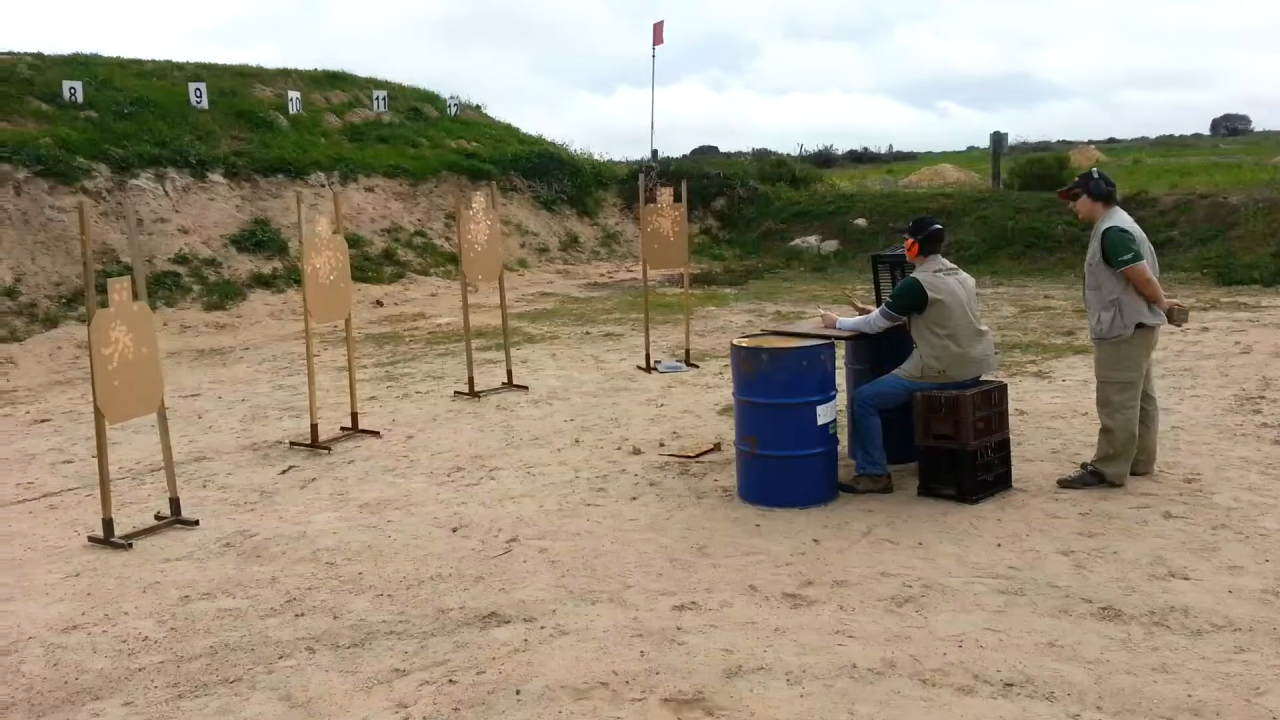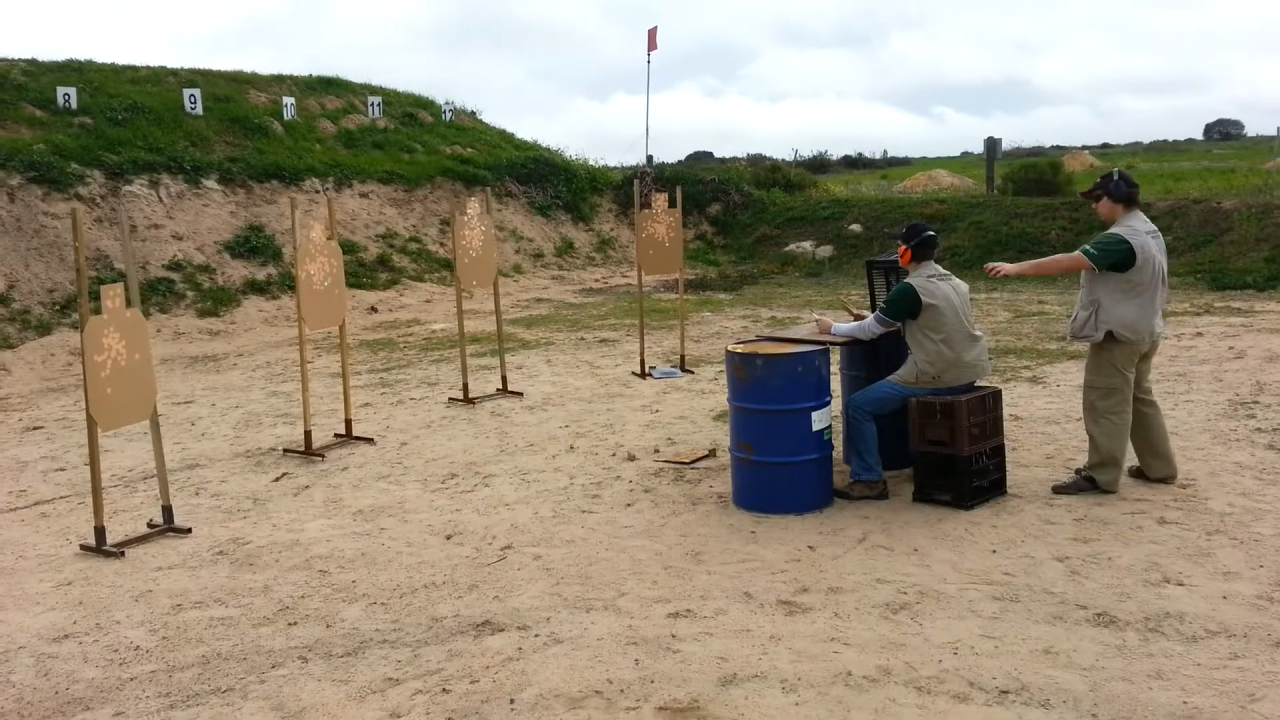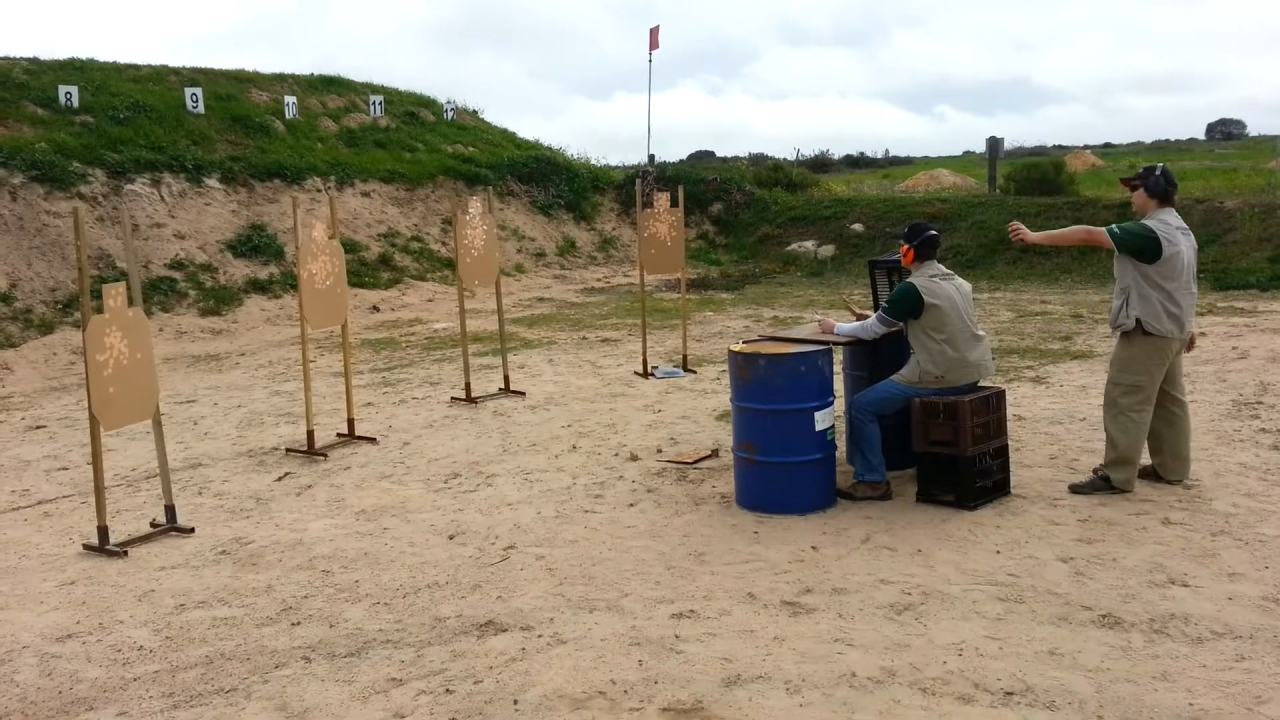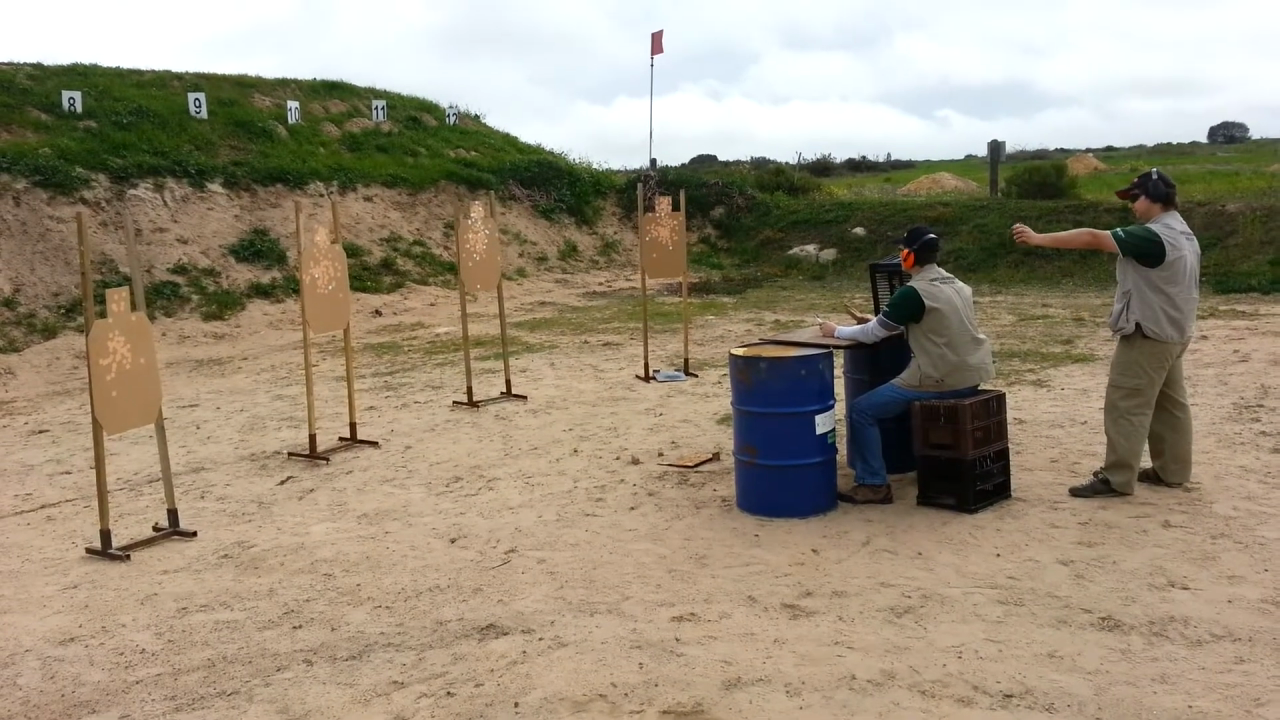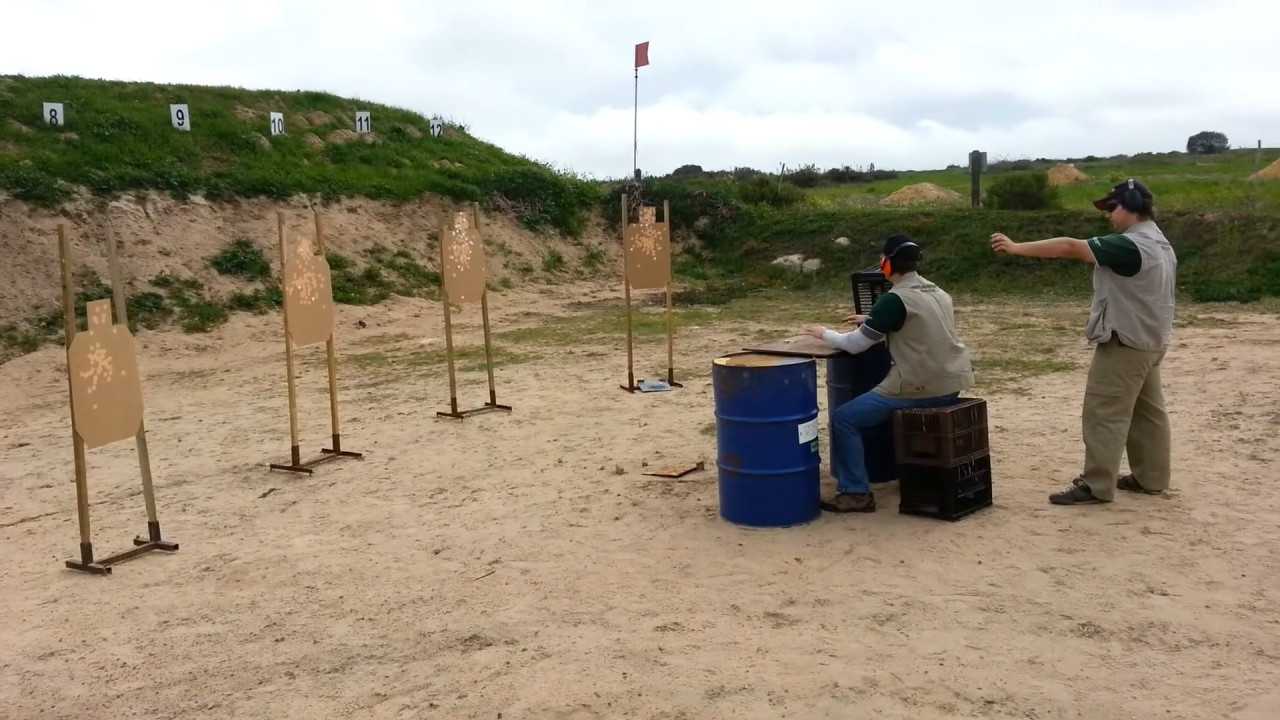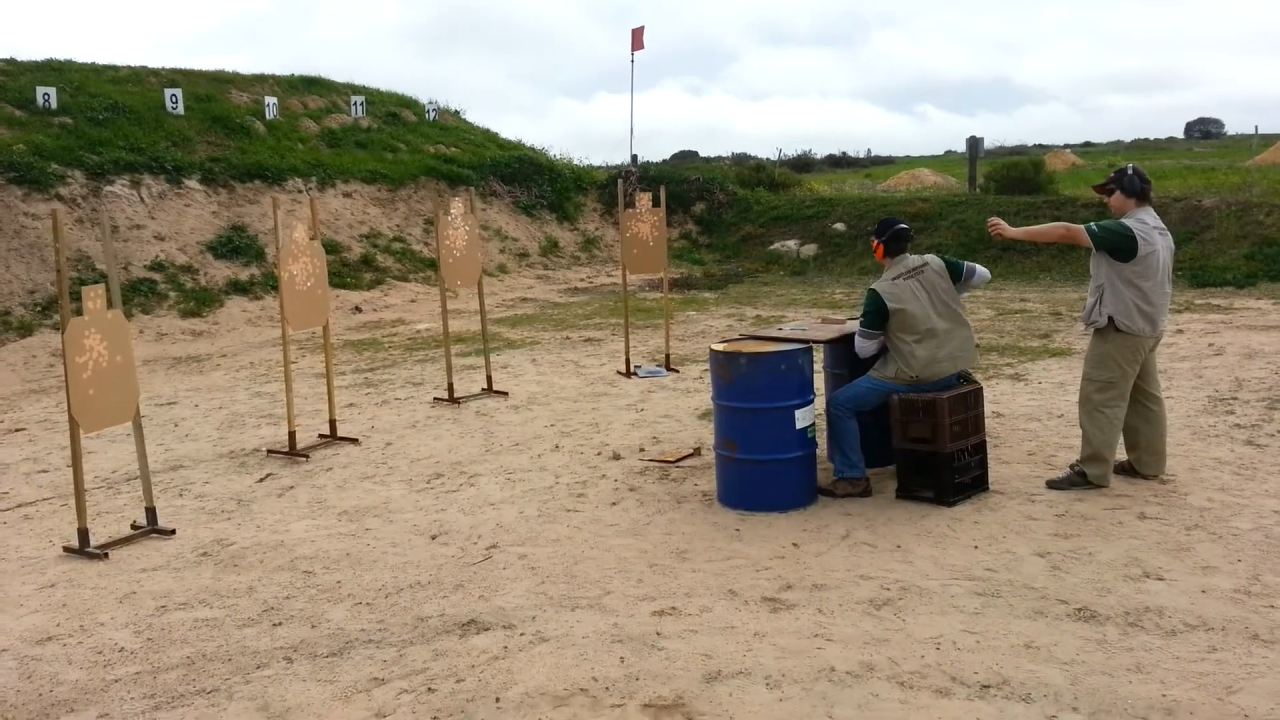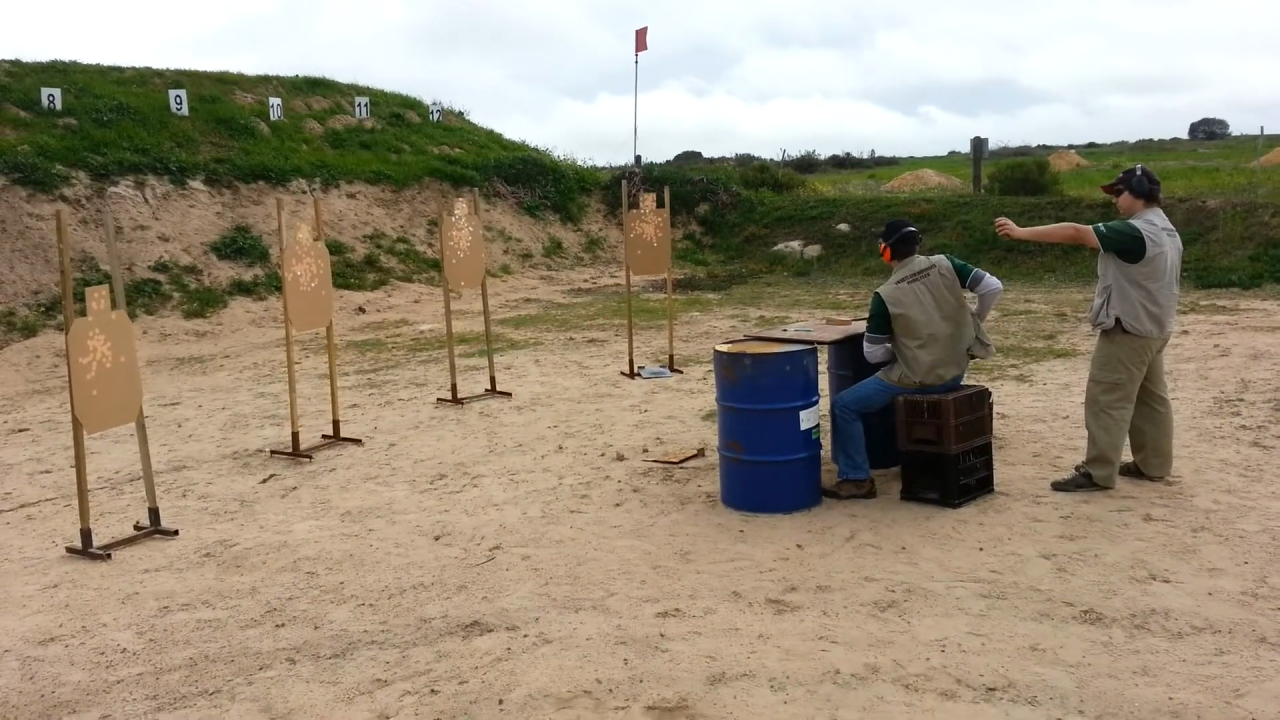
dt=0.7s
person 1, frame 1
left shoulder: (1113, 232)
right shoulder: (1117, 225)
left elbow: (1141, 276)
right elbow: (1142, 275)
left wrist: (1161, 302)
right wrist: (1163, 302)
left hip: (1125, 327)
right hip: (1134, 325)
left knee: (1117, 399)
right knee: (1139, 395)
left ankle: (1108, 469)
right ankle: (1139, 460)
person 1, frame 2
left shoulder: (1121, 238)
right shoulder: (1151, 232)
left elbow: (1070, 261)
right elbow: (1158, 282)
left wrist: (1016, 268)
right wrist: (1153, 316)
left hip: (1118, 333)
right hip: (1145, 331)
left knee: (1106, 404)
right knee: (1140, 399)
left ankle: (1101, 475)
right ankle: (1160, 467)
person 1, frame 3
left shoulder: (1149, 232)
right shoulder: (1180, 230)
left elbow: (1089, 235)
left wrist: (1035, 237)
right wrist: (1186, 328)
left hip: (1148, 331)
right hip: (1172, 329)
left knee: (1127, 402)
right knee: (1168, 399)
left ankle: (1117, 475)
right ankle: (1172, 466)
person 1, frame 4
left shoulder: (1153, 235)
right shoulder: (1183, 234)
left elbow: (1092, 238)
left wrist: (1038, 238)
left hip: (1148, 335)
right hip: (1172, 333)
left knee: (1127, 405)
right knee: (1169, 403)
left ankle: (1117, 478)
right ankle: (1172, 470)
person 1, frame 5
left shoulder: (1129, 245)
right shoulder: (1160, 244)
left elbow: (1070, 247)
left wrist: (1016, 248)
left hip: (1125, 343)
right hip: (1149, 341)
left knee: (1104, 413)
right knee: (1148, 411)
left ankle: (1096, 485)
right ankle: (1151, 476)
person 1, frame 6
left shoulder: (1127, 230)
right shoulder: (1158, 230)
left elbow: (1067, 232)
left wrist: (1013, 232)
left hip: (1121, 329)
right hip: (1146, 327)
left knee: (1101, 398)
right knee: (1144, 396)
left ankle: (1093, 471)
right ankle: (1147, 462)
person 1, frame 7
left shoulder: (1135, 232)
right shoulder: (1166, 231)
left elbow: (1075, 233)
left wrist: (1021, 232)
left hip: (1128, 330)
right hip: (1153, 328)
left knee: (1108, 400)
right knee: (1151, 397)
left ankle: (1098, 472)
right ankle: (1153, 463)
person 2, frame 1
left shoulder: (915, 284)
right shoulder: (960, 276)
left elbow: (875, 325)
left wrist: (837, 322)
right wrist: (881, 313)
left hip: (942, 371)
right hip: (974, 367)
left knee: (863, 400)
left ankle: (874, 474)
person 2, frame 2
left shoulder: (909, 289)
right shoulder: (954, 282)
left elbow: (870, 331)
left wrist: (833, 327)
right wrist: (876, 319)
left hip: (937, 377)
right hip: (968, 373)
left knee: (857, 406)
left ankle: (869, 480)
person 2, frame 3
left shoulder: (912, 289)
right shoulder: (957, 282)
left elbow: (873, 331)
left wrist: (836, 327)
right wrist: (878, 318)
left hip: (939, 377)
right hip: (971, 373)
left knee: (861, 406)
left ankle: (873, 482)
person 2, frame 4
left shoulder: (912, 292)
right shoulder: (956, 285)
left elbow: (873, 335)
left wrist: (837, 331)
right wrist: (880, 322)
left hip: (940, 380)
right hip: (971, 376)
left knee: (861, 410)
left ankle: (874, 485)
person 2, frame 5
left shoulder: (893, 299)
right shoulder: (937, 292)
left elbow: (856, 344)
left wrist: (826, 333)
right wrist: (871, 321)
left hip: (920, 389)
right hip: (952, 385)
left knee: (844, 419)
left ankle: (856, 493)
person 2, frame 6
left shoulder: (881, 292)
right shoulder: (936, 264)
left elbow: (864, 349)
right elbow: (982, 275)
left hip: (913, 376)
right hip: (950, 370)
left knee: (839, 404)
left ankle: (852, 478)
person 2, frame 7
left shoulder: (886, 295)
right shoulder: (945, 265)
left elbow: (873, 353)
right elbow: (993, 287)
right wrist: (974, 320)
left hip: (917, 379)
right hip: (954, 373)
left knee: (844, 406)
left ankle: (856, 480)
